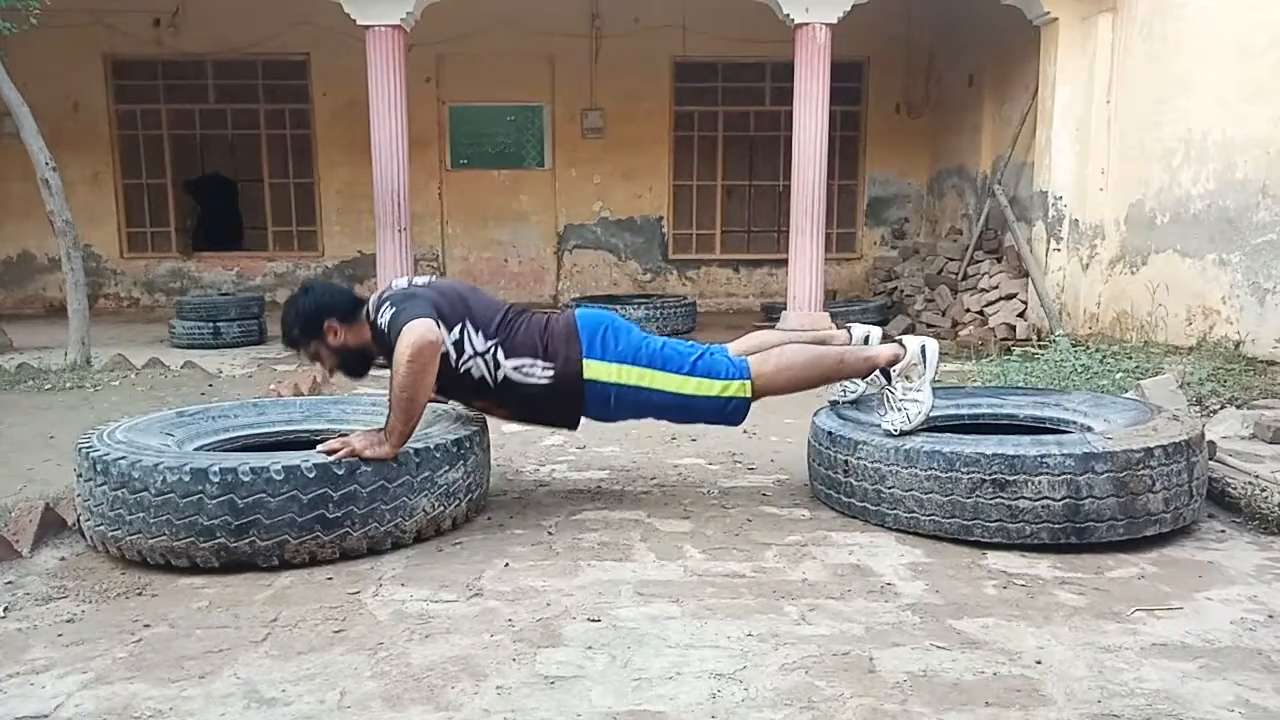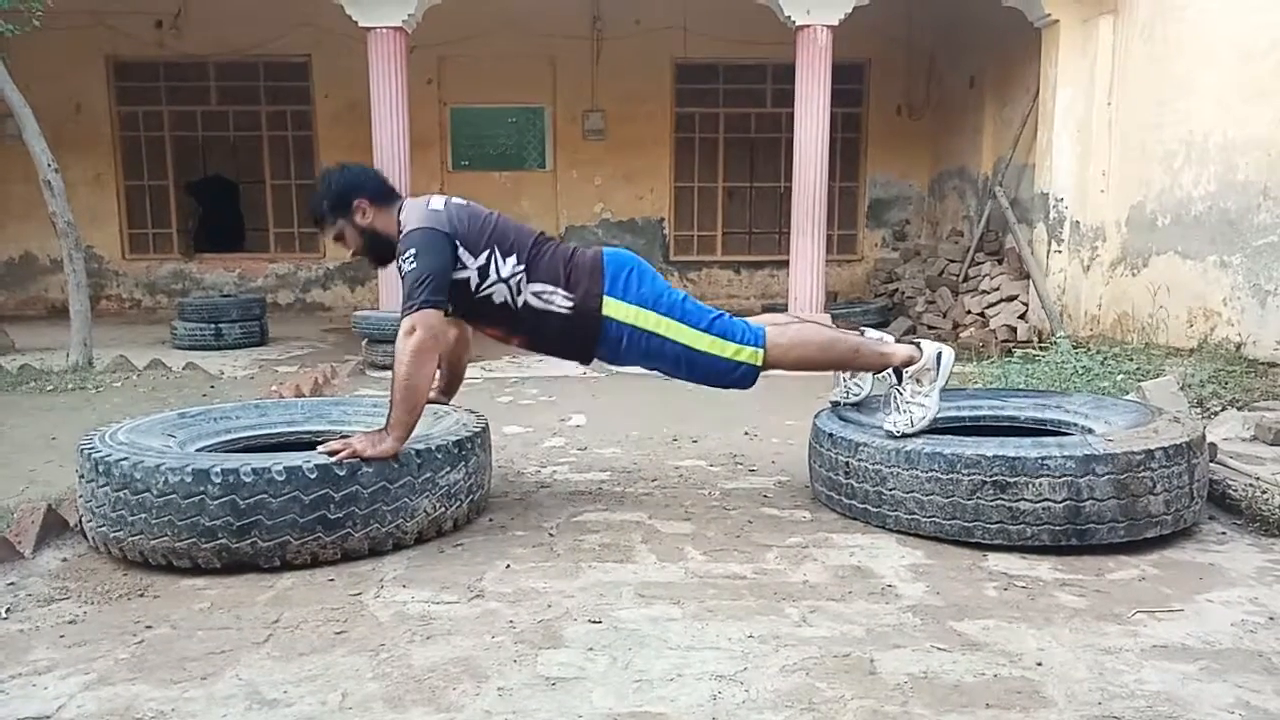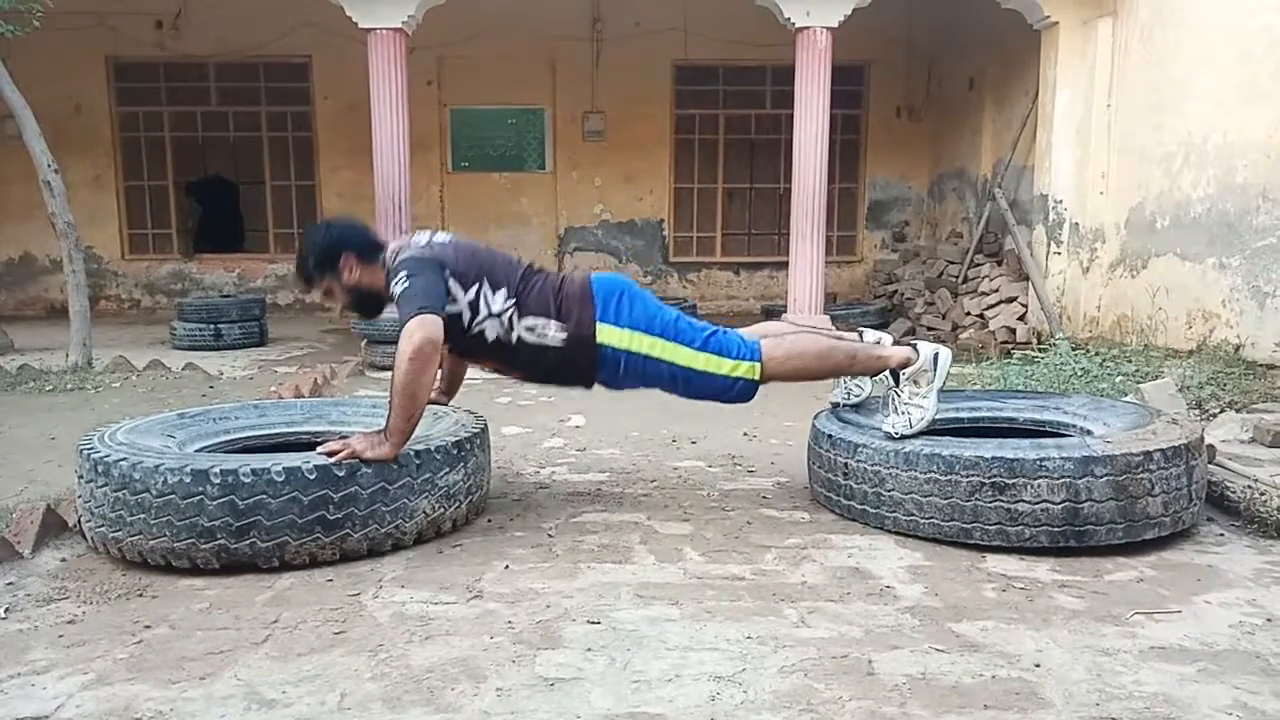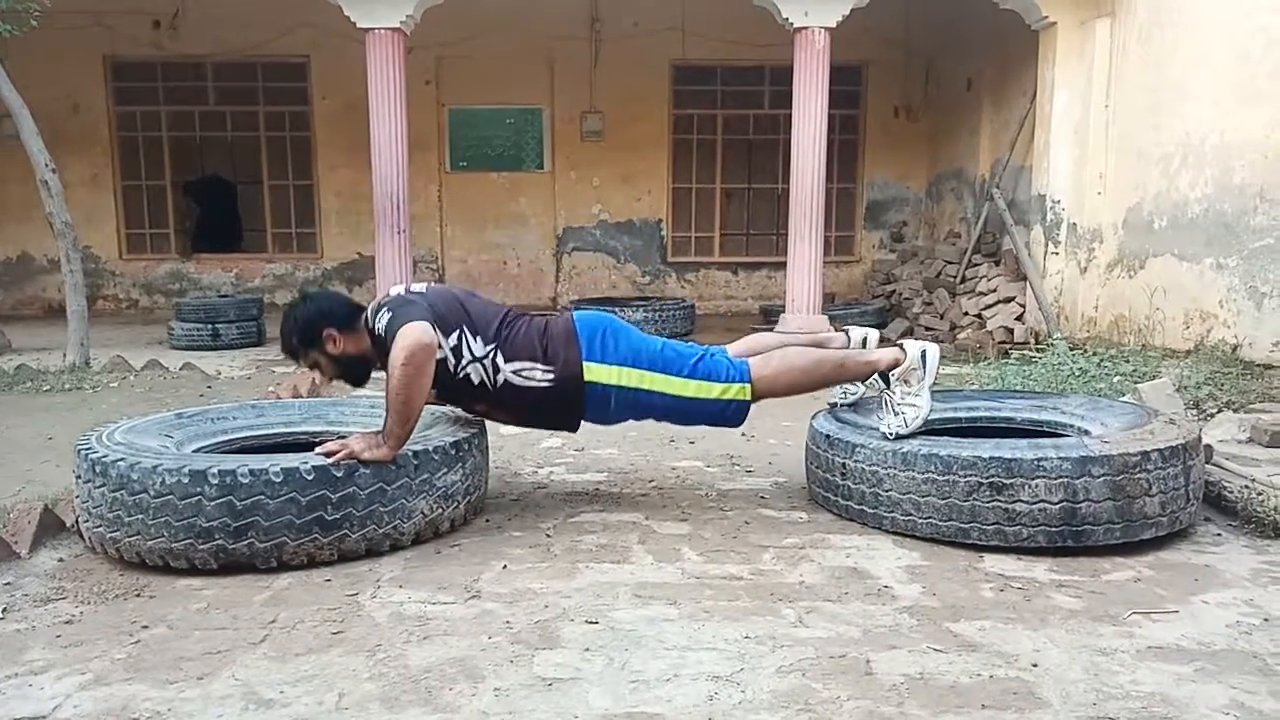
dt=0.3s
person 1, frame 1
left shoulder: (392, 306)
right shoulder: (410, 303)
left elbow: (421, 350)
left wrist: (389, 439)
right wrist: (430, 394)
left hip: (590, 362)
right hip: (582, 349)
left knee: (744, 379)
right knee: (728, 358)
left ankle: (900, 357)
right ankle: (852, 339)
person 1, frame 2
left shoulder: (418, 234)
right shoulder: (433, 223)
left elbow: (421, 333)
right elbow: (458, 317)
left wrist: (392, 437)
right wrist: (444, 394)
left hip: (606, 304)
right hip: (602, 294)
left knee: (753, 350)
right knee: (744, 333)
left ankle: (909, 357)
right ankle: (867, 340)
person 1, frame 3
left shoulder: (406, 271)
right shoulder: (421, 260)
left elbow: (422, 340)
left wrist: (390, 439)
right wrist: (443, 390)
left hip: (603, 327)
right hip: (597, 314)
left knee: (754, 360)
right knee: (743, 345)
left ankle: (905, 360)
right ankle: (861, 340)
person 1, frame 4
left shoulder: (389, 318)
right shoulder: (407, 306)
left elbow: (418, 346)
left wrist: (388, 442)
right wrist: (426, 397)
left hip: (588, 363)
right hip: (582, 345)
left knee: (743, 381)
right knee: (727, 360)
left ankle: (897, 359)
right ankle: (849, 340)
